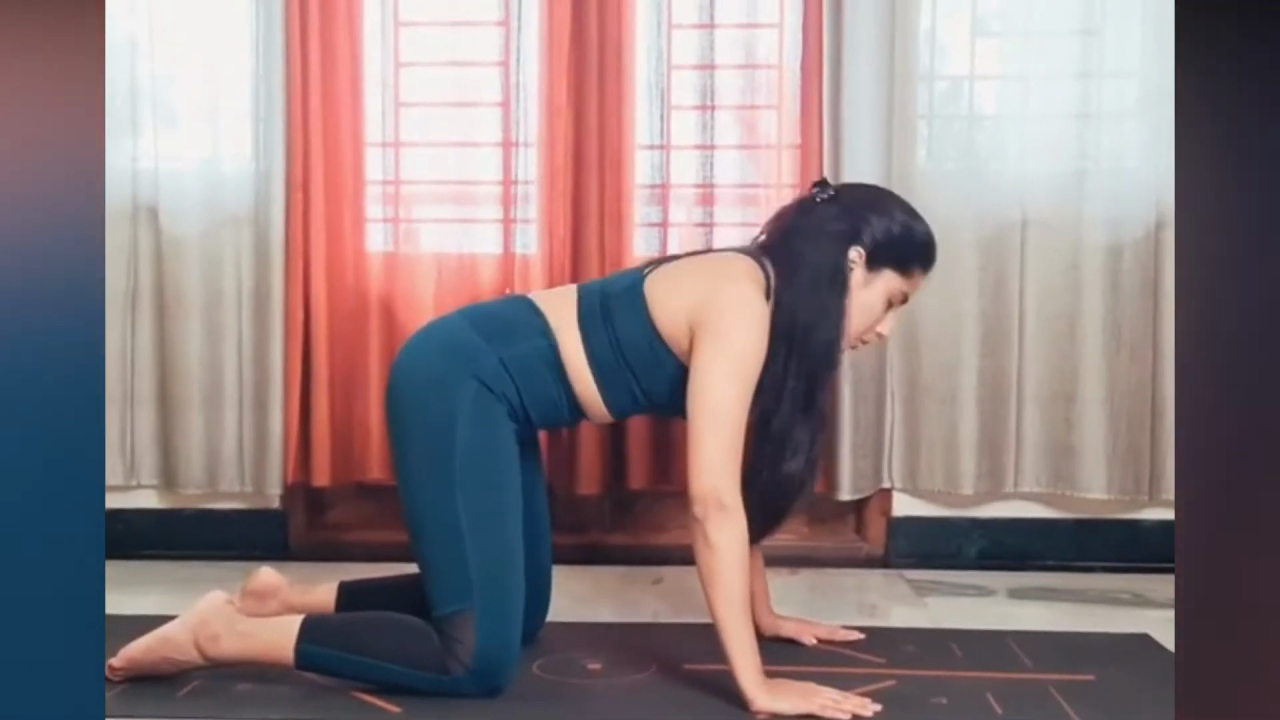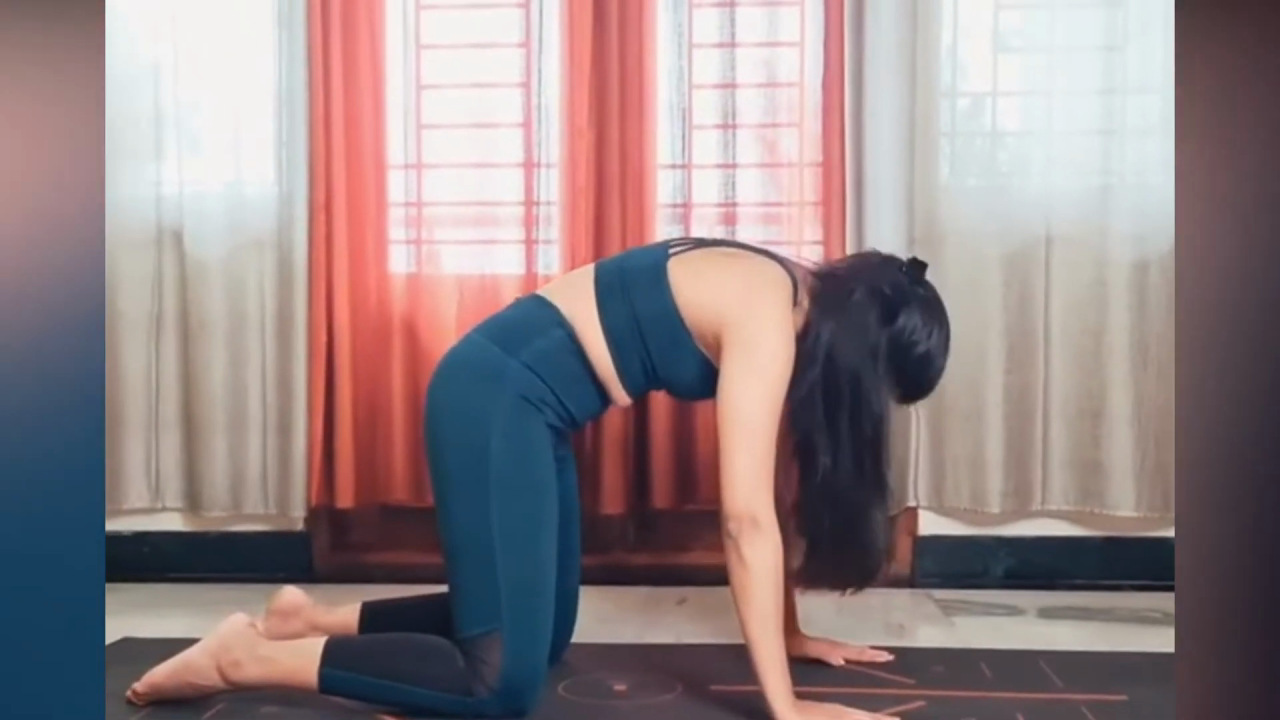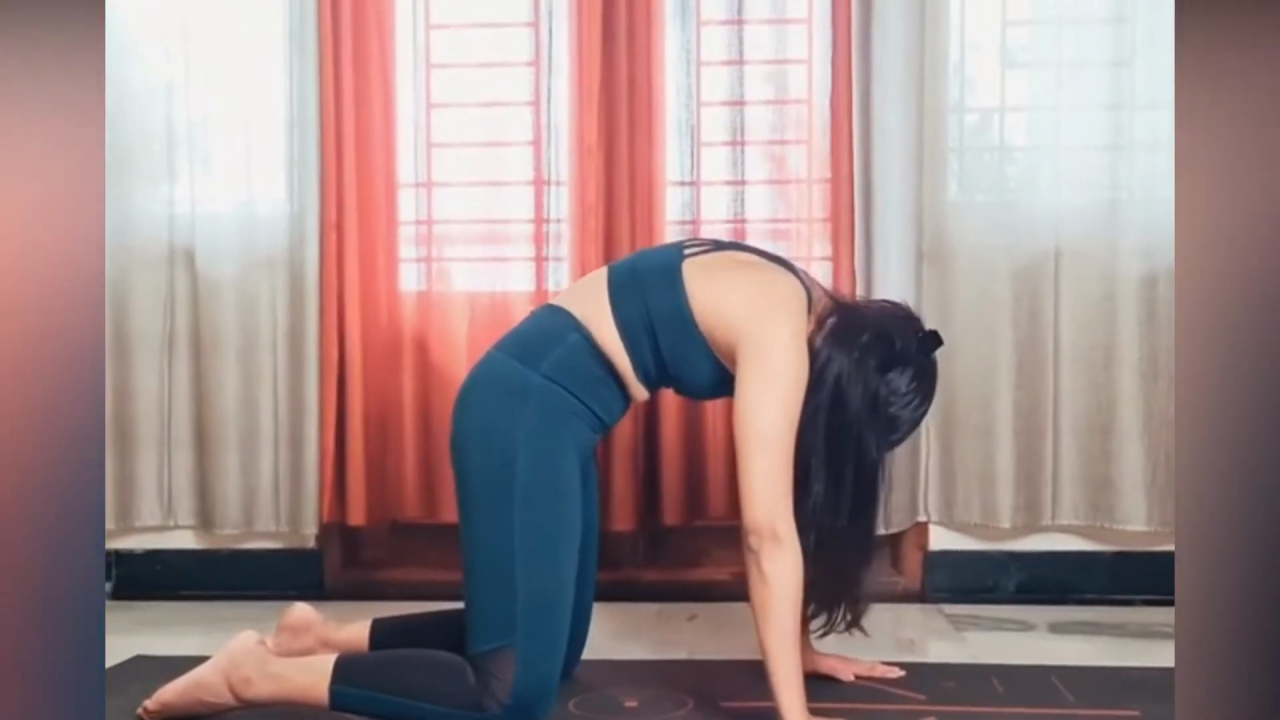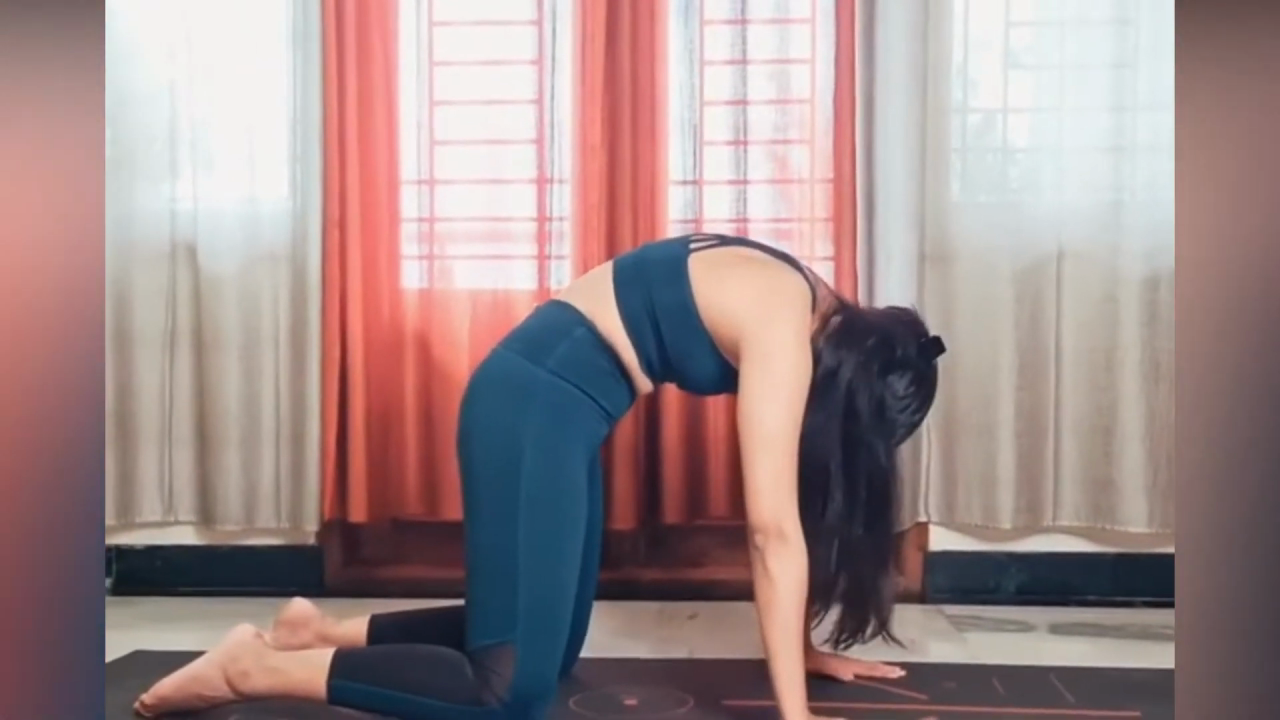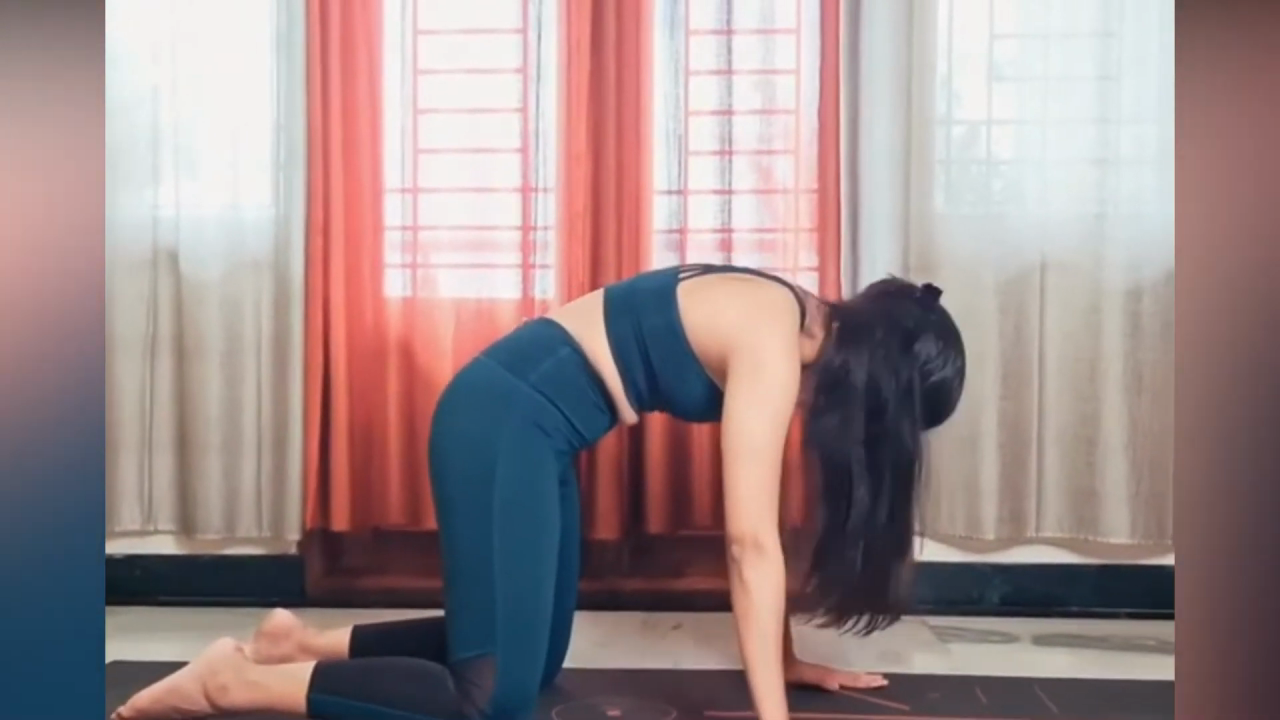
dt=0.5s
person 1, frame 1
left shoulder: (759, 294)
right shoulder: (742, 303)
left elbow: (737, 480)
right elbow: (713, 504)
left wrist: (762, 612)
left hip: (484, 387)
right hip: (456, 384)
left knee: (518, 613)
left ankle: (291, 598)
right ankle: (226, 634)
person 1, frame 2
left shoulder: (795, 303)
right shoulder: (768, 317)
left elbow: (772, 490)
right elbow: (748, 519)
left wrist: (788, 633)
left hip: (526, 401)
right hip: (494, 398)
left knee: (539, 631)
left ankle: (314, 618)
person 1, frame 3
left shoulder: (807, 314)
right shoulder: (780, 332)
left elbow: (787, 495)
right elbow: (769, 531)
left wrist: (799, 647)
left hip: (548, 411)
right hip: (523, 412)
left knee: (551, 646)
left ankle: (326, 634)
person 1, frame 4
left shoulder: (818, 315)
right shoulder: (784, 332)
left elbow: (784, 514)
right elbow: (775, 530)
left wrist: (803, 650)
left hip: (556, 405)
right hip: (533, 406)
left knee: (549, 641)
left ankle: (323, 631)
person 1, frame 5
left shoulder: (807, 328)
right shoulder: (773, 345)
left elbow: (759, 530)
right elbow: (752, 542)
left hip: (531, 424)
right hip: (503, 422)
left ankle: (304, 642)
